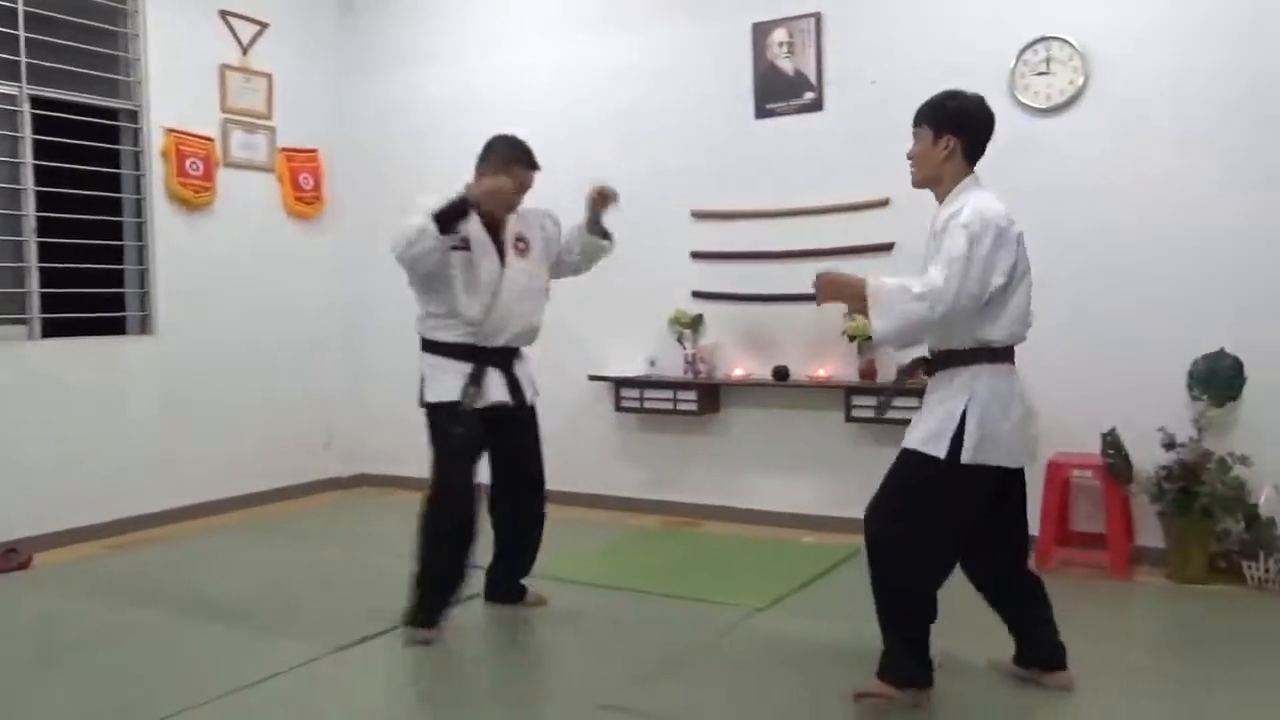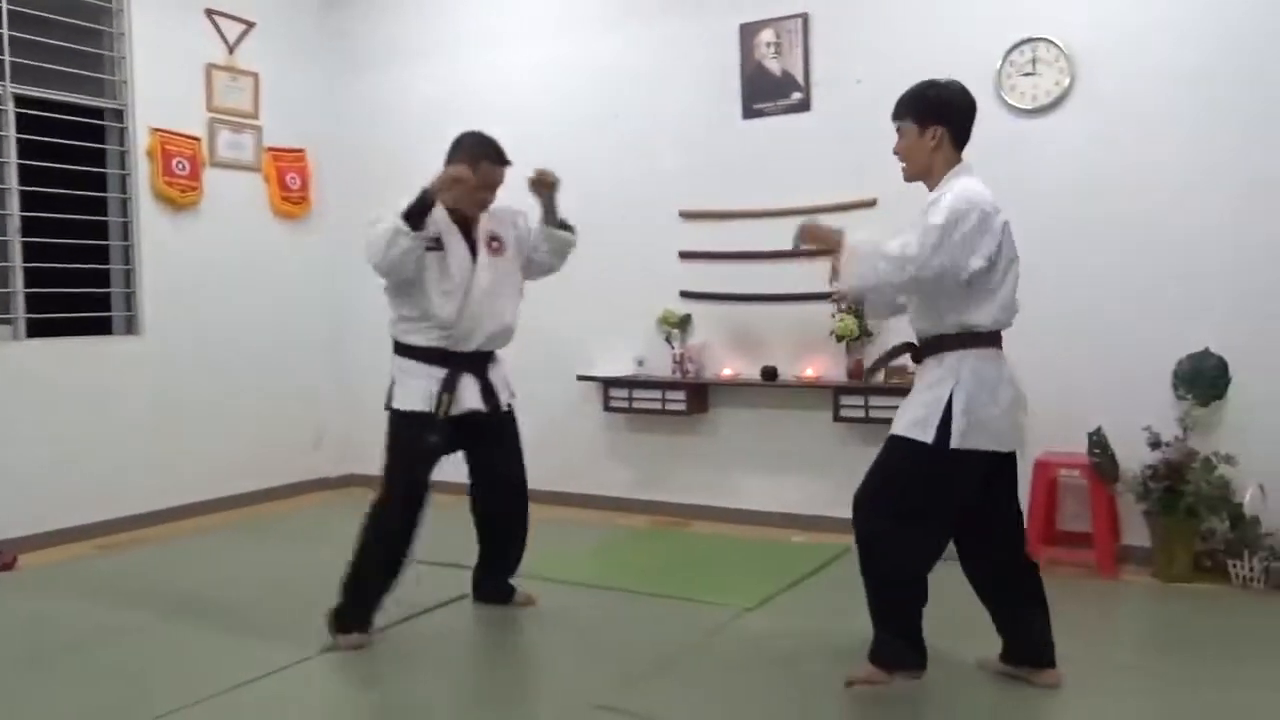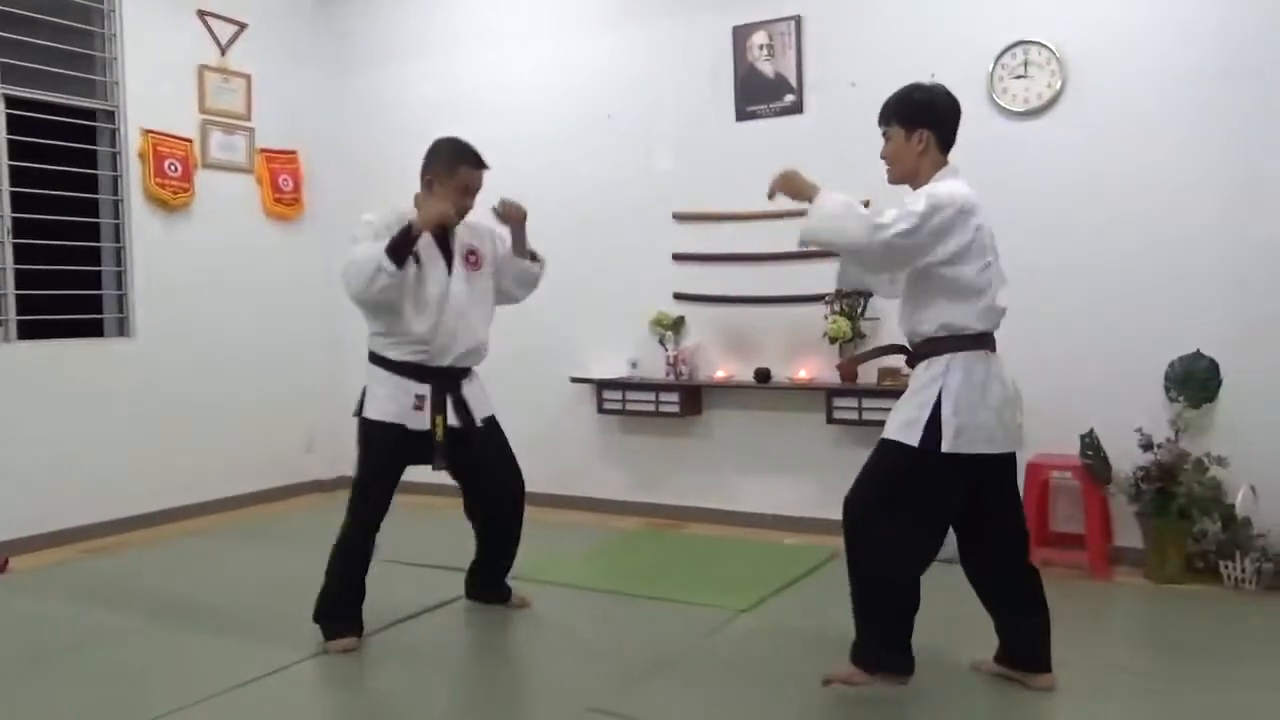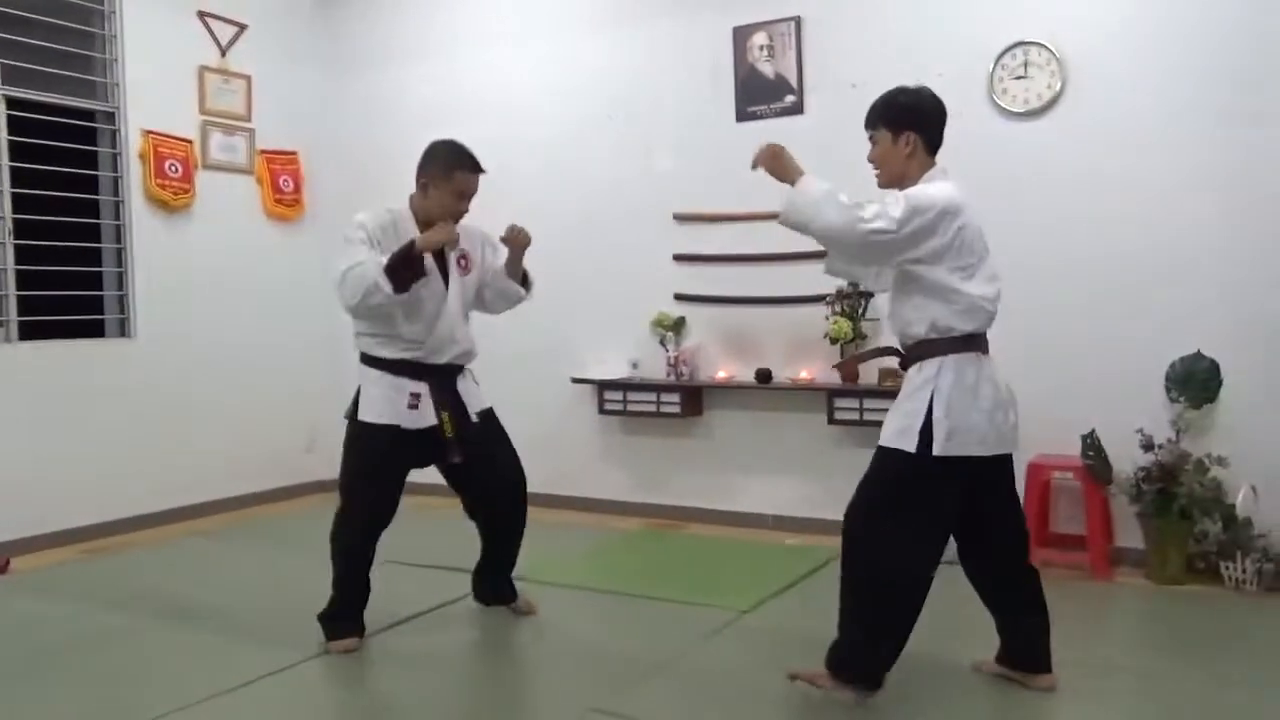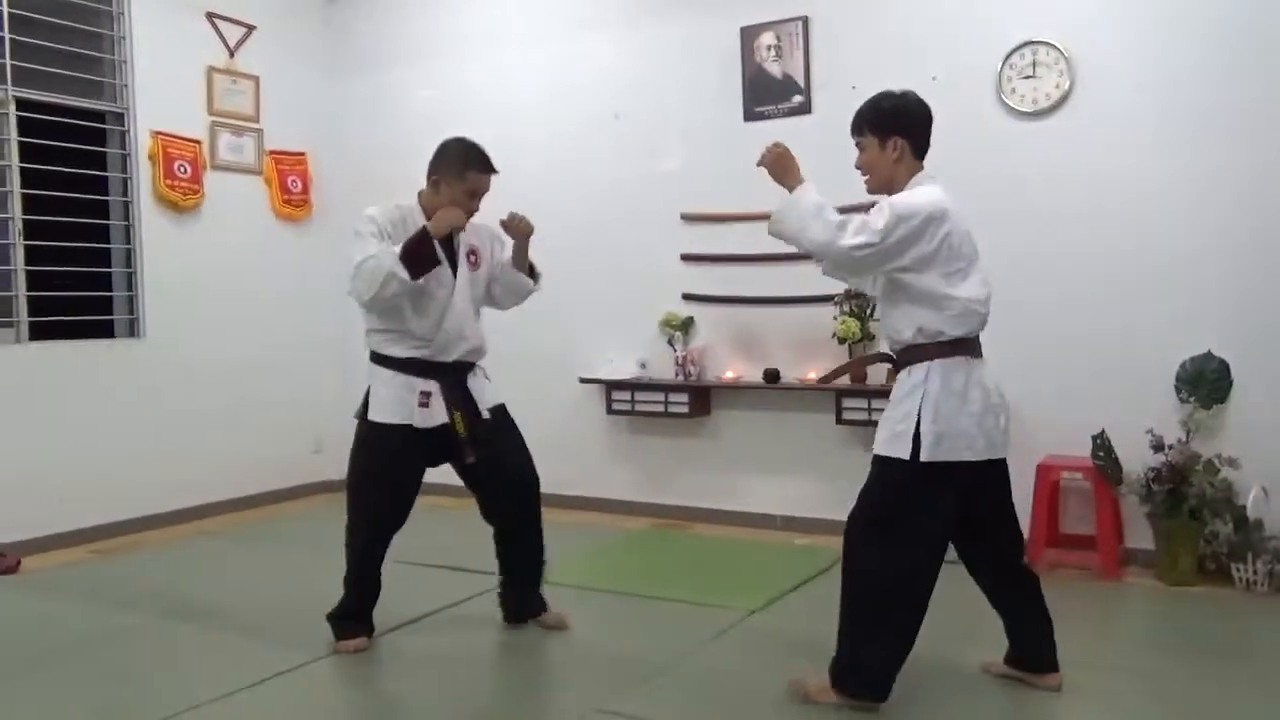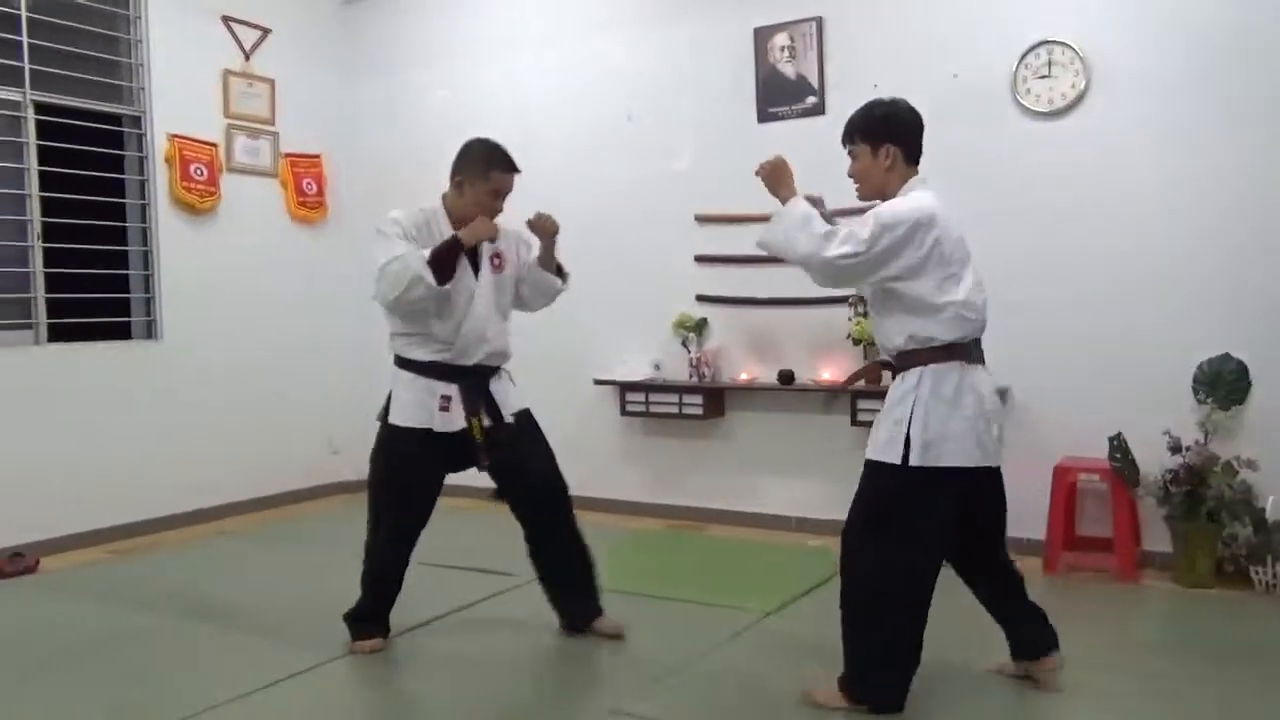
dt=0.1s
person 1, frame 1
left shoulder: (977, 217)
right shoulder: (965, 214)
left elbow: (939, 300)
right elbow: (939, 301)
left wrist: (862, 293)
right wrist: (873, 296)
left hip: (974, 400)
right hip: (982, 396)
left knee: (896, 527)
right knee: (989, 540)
left ankle: (906, 671)
right ankle: (1044, 657)
person 1, frame 2
left shoulder: (963, 202)
right shoulder: (956, 201)
left elbow: (910, 266)
right elbow: (921, 283)
left wrist: (840, 247)
right wrist: (854, 264)
left hip: (961, 385)
right hip: (973, 383)
left knee: (884, 514)
right knee: (989, 531)
left ankle: (898, 653)
right ankle: (1032, 654)
person 1, frame 3
left shoulder: (947, 202)
right shoulder: (942, 204)
left elbow: (874, 238)
right elbow: (890, 268)
left wrist: (811, 197)
right wrist: (829, 214)
left hip: (953, 388)
right hip: (975, 386)
left knee: (878, 518)
right knee: (992, 532)
left ankle: (879, 657)
right ankle: (1027, 655)
person 1, frame 4
left shoulder: (932, 204)
right shoulder: (934, 206)
left elbow: (858, 232)
right elbow: (876, 263)
left wrist: (795, 179)
right wrist: (814, 206)
left hip: (946, 389)
right hip: (968, 390)
left knee: (879, 527)
right knee: (991, 534)
left ankle: (855, 666)
right ankle: (1028, 656)
person 1, frame 5
left shoulder: (917, 210)
right shoulder: (925, 209)
left elbow: (844, 251)
right elbow: (861, 257)
left wrist: (795, 184)
right wrist: (817, 211)
left hip: (937, 393)
right hip: (964, 390)
left knee: (881, 540)
right knee: (989, 535)
left ankle: (858, 678)
right ankle: (1035, 657)
person 1, frame 6
left shoulder: (906, 217)
right shoulder: (920, 214)
left elbow: (831, 260)
right elbow: (854, 263)
left wrist: (788, 198)
right wrist: (816, 219)
left hip: (931, 398)
right hip: (961, 394)
left knee: (878, 544)
right knee: (974, 539)
left ankle: (870, 686)
right ankle: (1036, 649)
person 2, frame 1
left shoulder: (530, 221)
right shoulder: (438, 216)
left elbow: (573, 256)
right elbow: (409, 253)
left wrist: (595, 216)
right wrist: (467, 203)
left hip: (507, 374)
right hip: (452, 376)
left knee: (520, 489)
right knee: (454, 492)
left ankle: (504, 582)
right ankle: (426, 607)
person 2, frame 2
left shoulder: (504, 222)
right shoulder: (413, 220)
left elbow: (546, 255)
right elbow: (385, 258)
left wrist: (549, 206)
right wrist: (432, 196)
left hip: (482, 379)
right hip: (420, 379)
left knee: (506, 491)
right knee: (401, 496)
left ankle: (493, 582)
right ankle: (354, 611)
person 2, frame 3
left shoulder: (479, 236)
right shoulder: (383, 229)
left elbow: (516, 286)
right elbow: (362, 286)
left wrist: (518, 238)
right wrist: (417, 230)
left hip: (459, 392)
right hip: (396, 393)
left knee: (504, 490)
right knee: (367, 507)
left ankle: (487, 582)
right ankle: (340, 617)
person 2, frame 4
left shoulder: (470, 240)
right shoulder: (373, 229)
left elbow: (497, 297)
right elbow: (356, 295)
left wrist: (513, 259)
right wrist: (417, 250)
left hip: (452, 389)
right hip: (390, 393)
left knee: (504, 488)
right knee: (363, 511)
left ankle: (494, 585)
right ankle: (343, 619)
person 2, frame 5
left shoulder: (477, 236)
right shoulder: (381, 224)
left elbow: (506, 294)
right elbow: (370, 287)
left wrist: (520, 250)
right wrist: (427, 236)
left hip: (464, 386)
right hip: (400, 390)
left knee: (517, 487)
right knee: (375, 511)
left ankle: (522, 600)
right ankle: (353, 619)
person 2, frame 6
left shoulder: (503, 240)
right shoulder: (404, 226)
left elbow: (534, 296)
right elbow: (395, 291)
left wrist: (548, 250)
right wrist: (457, 245)
left hip: (490, 391)
right hip: (423, 396)
left knee: (545, 493)
right knee: (395, 513)
left ankle: (580, 609)
right ankle: (369, 619)
